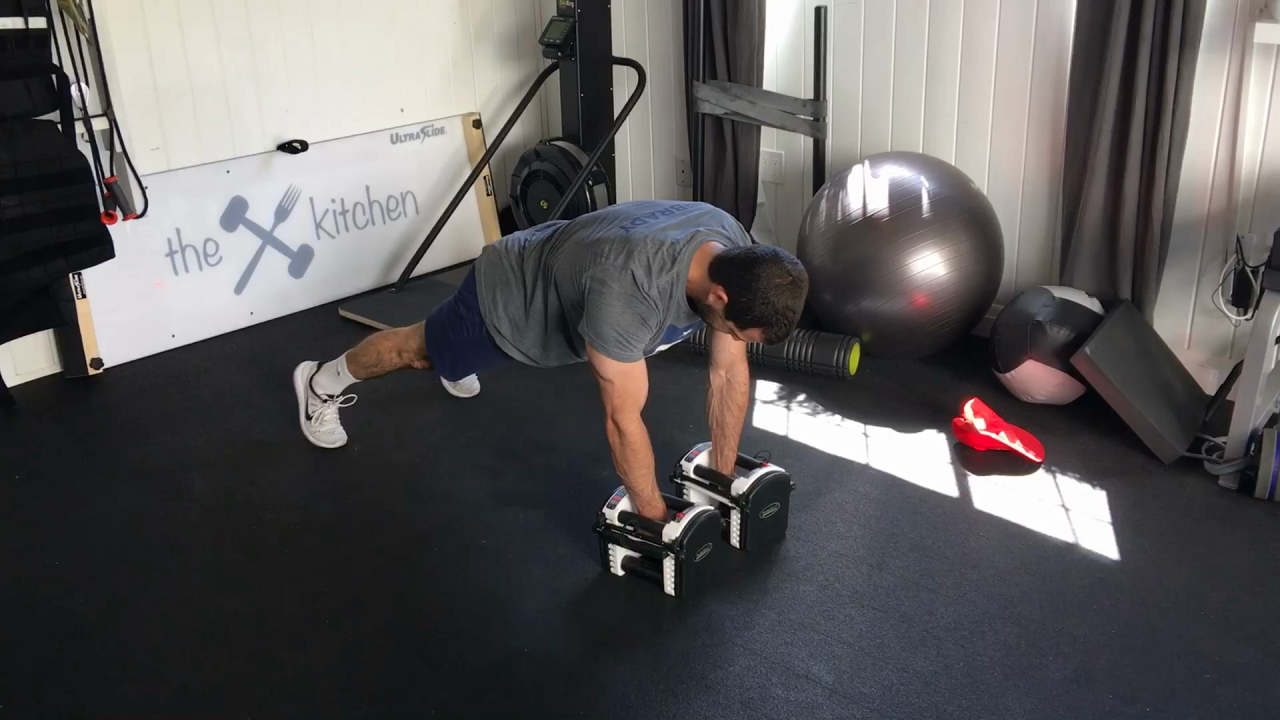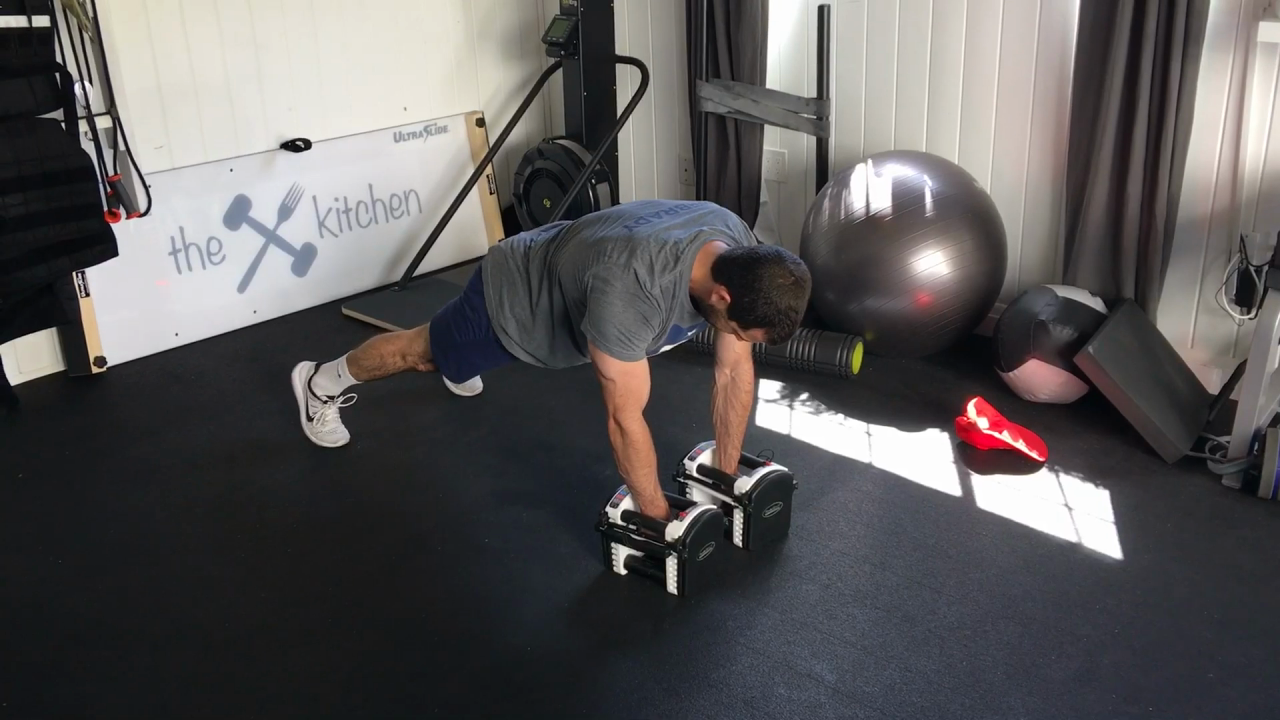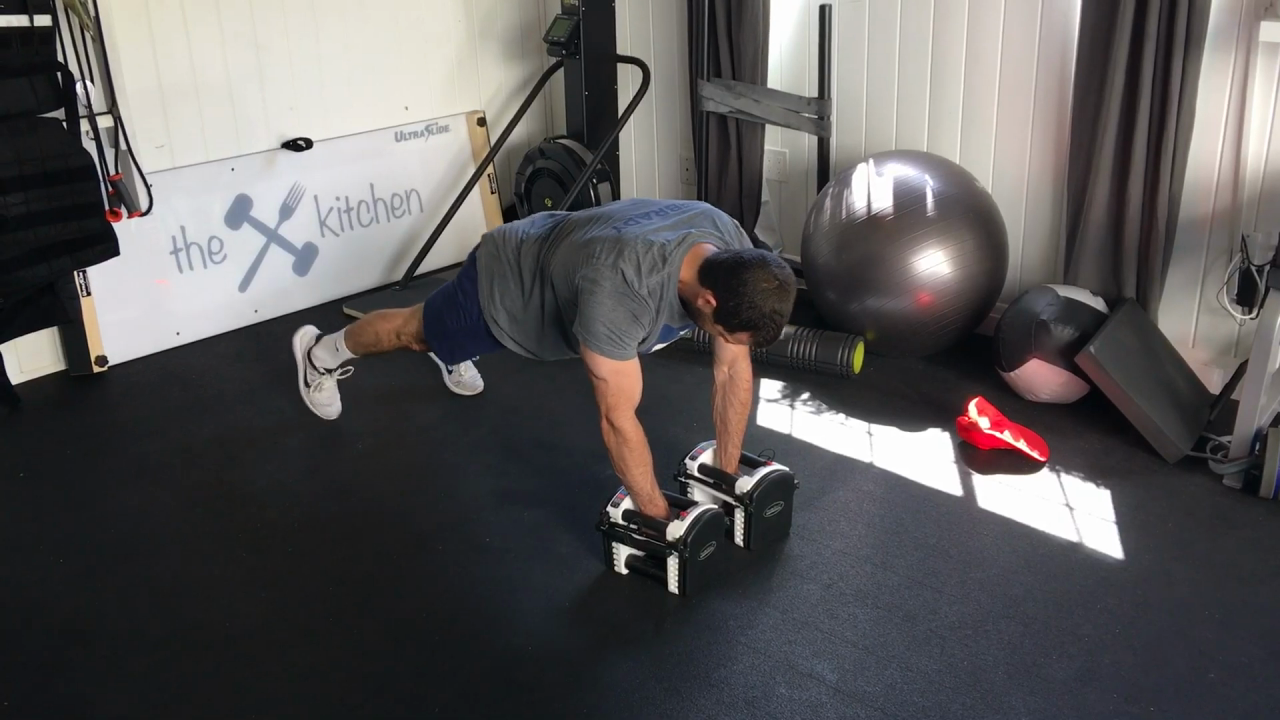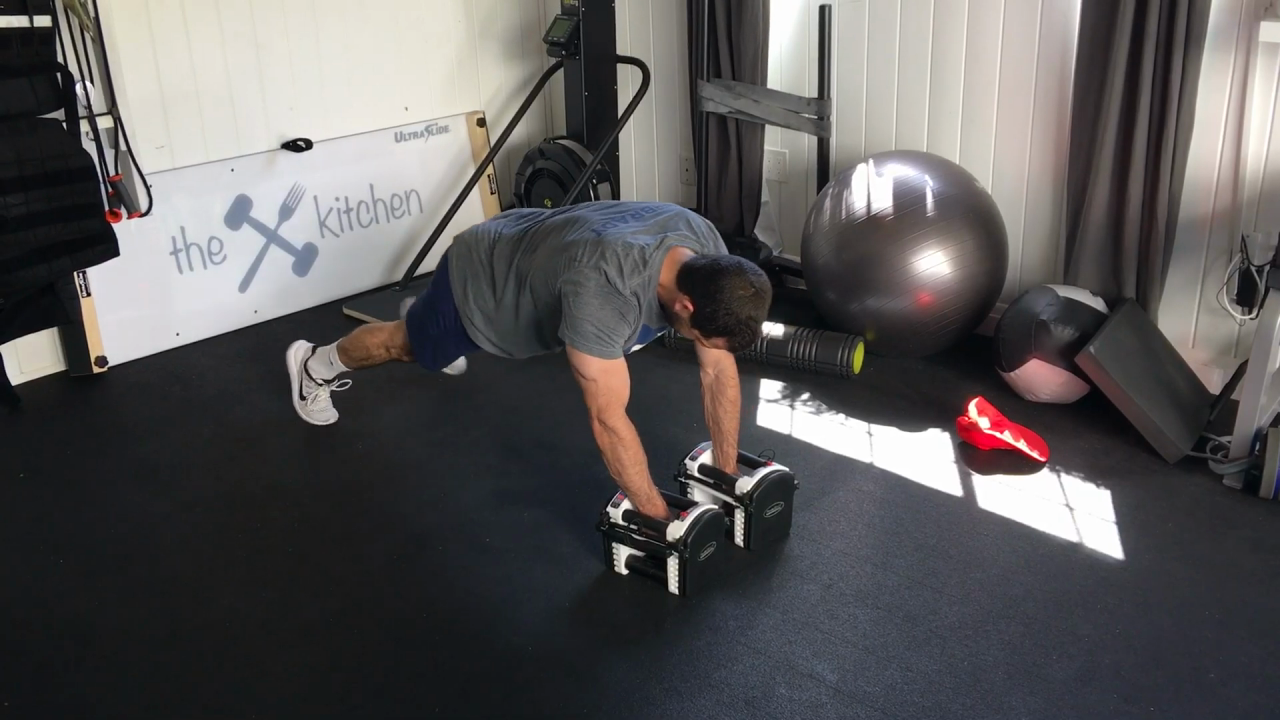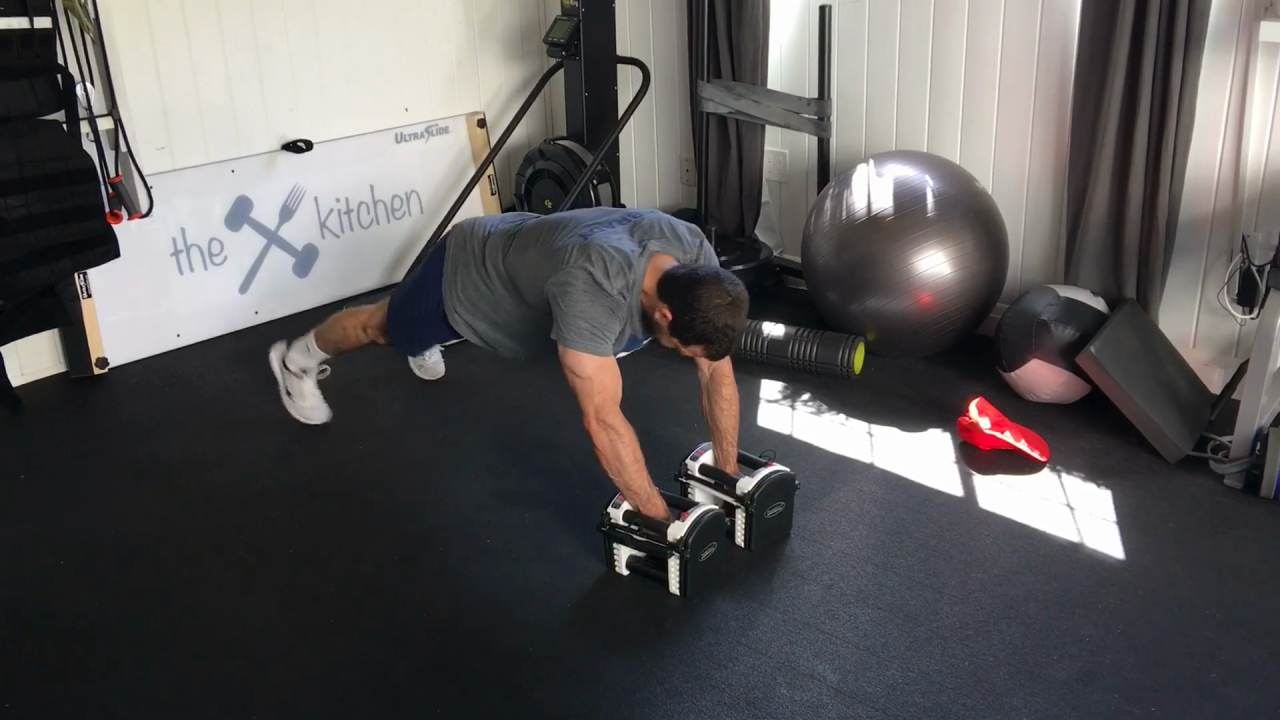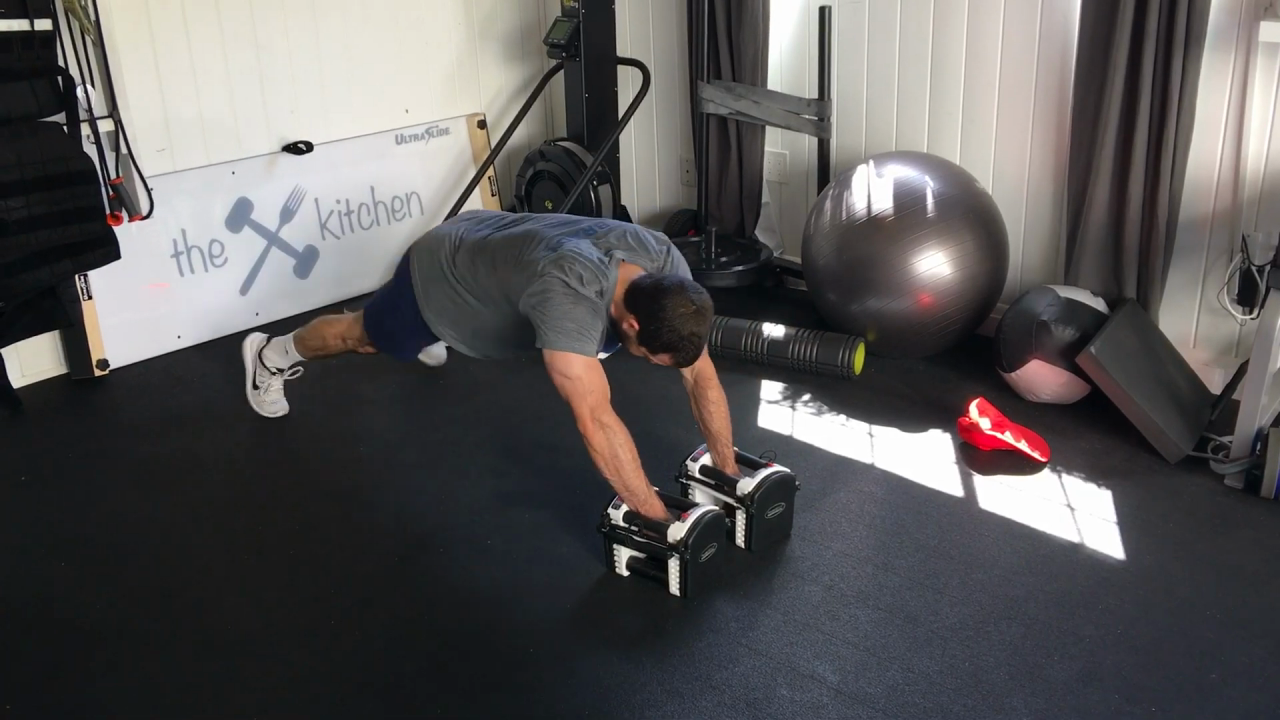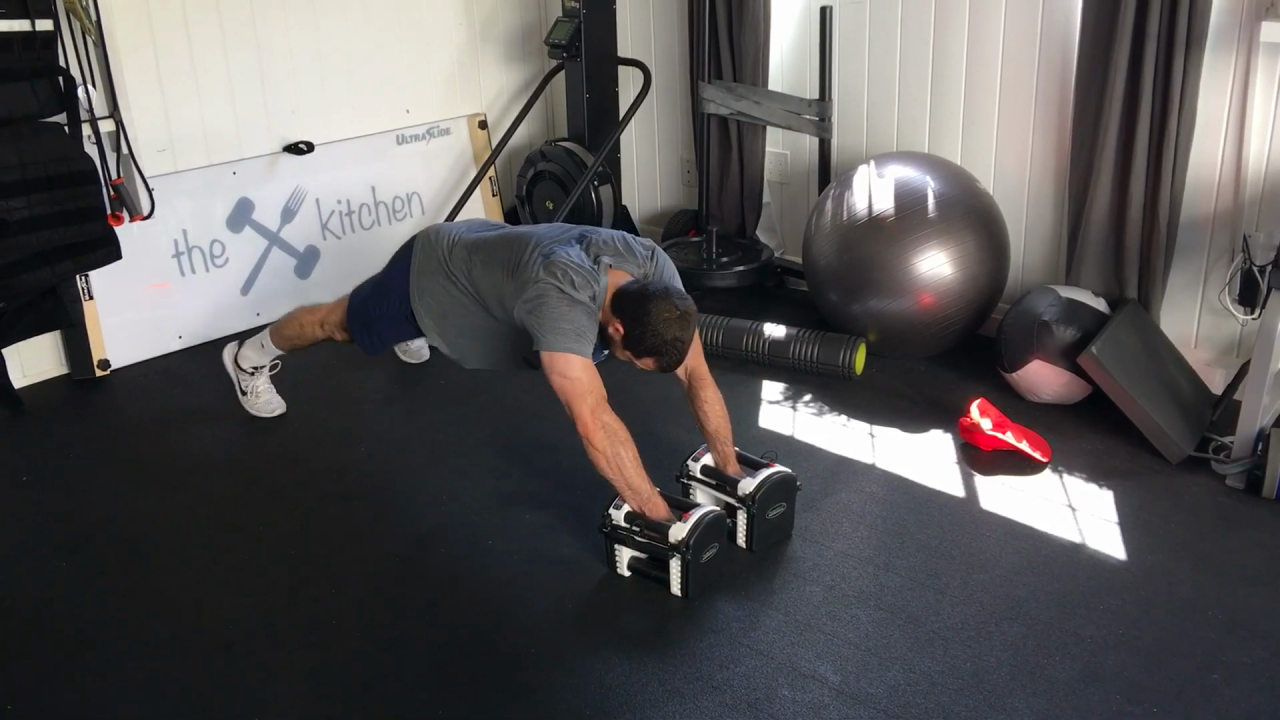
dt=0.3s
person 1, frame 1
left shoulder: (736, 253)
right shoulder: (629, 287)
left elbow: (729, 372)
right elbow: (623, 420)
left wrist: (723, 480)
right wrist: (656, 521)
left hip: (555, 277)
right hip: (506, 294)
right knee: (418, 349)
left ankle: (453, 368)
right ankle: (322, 382)
person 1, frame 2
left shoulder: (741, 252)
right shoulder: (631, 286)
left elbow: (734, 372)
right elbow: (625, 419)
left wrist: (726, 479)
right wrist: (660, 520)
left hip: (559, 277)
right hip: (513, 294)
right knee: (424, 350)
left ankle: (455, 364)
right ankle: (322, 383)
person 1, frame 3
left shoulder: (733, 250)
right shoulder: (620, 287)
left elbow: (733, 371)
right elbow: (618, 419)
left wrist: (728, 477)
right wrist: (660, 520)
left hip: (552, 260)
right hip: (506, 278)
right knee: (418, 329)
left ankle: (451, 356)
right ankle: (324, 352)
person 1, frame 4
left shoulder: (706, 247)
right shoulder: (603, 289)
left elbow: (719, 371)
right elbow: (608, 420)
left wrist: (727, 476)
right wrist: (660, 521)
left hip: (527, 246)
right hip: (479, 276)
right knee: (407, 343)
left ankle: (435, 333)
right ankle: (316, 366)
person 1, frame 5
left shoulder: (694, 255)
right shoulder: (592, 291)
left elbow: (716, 372)
right elbow: (602, 422)
left wrist: (729, 473)
right wrist: (659, 519)
left hip: (518, 249)
right hip: (469, 263)
right knee: (383, 324)
left ankle: (421, 343)
right ankle: (296, 360)
person 1, frame 6
left shoulder: (664, 261)
right shoulder: (570, 297)
left elbow: (701, 375)
right elbow: (595, 421)
left wrist: (730, 476)
right wrist: (660, 521)
left hip: (488, 241)
right hip: (440, 269)
right knee: (364, 332)
left ankle: (418, 338)
right ankle: (272, 355)
person 1, frame 7
left shoulder: (654, 268)
right shoulder: (563, 301)
left elbow: (697, 375)
right elbow: (594, 424)
left wrist: (732, 473)
right wrist: (660, 518)
left hip: (482, 254)
right hip: (434, 266)
right knee: (345, 321)
left ankle: (408, 331)
right ankle: (251, 353)
